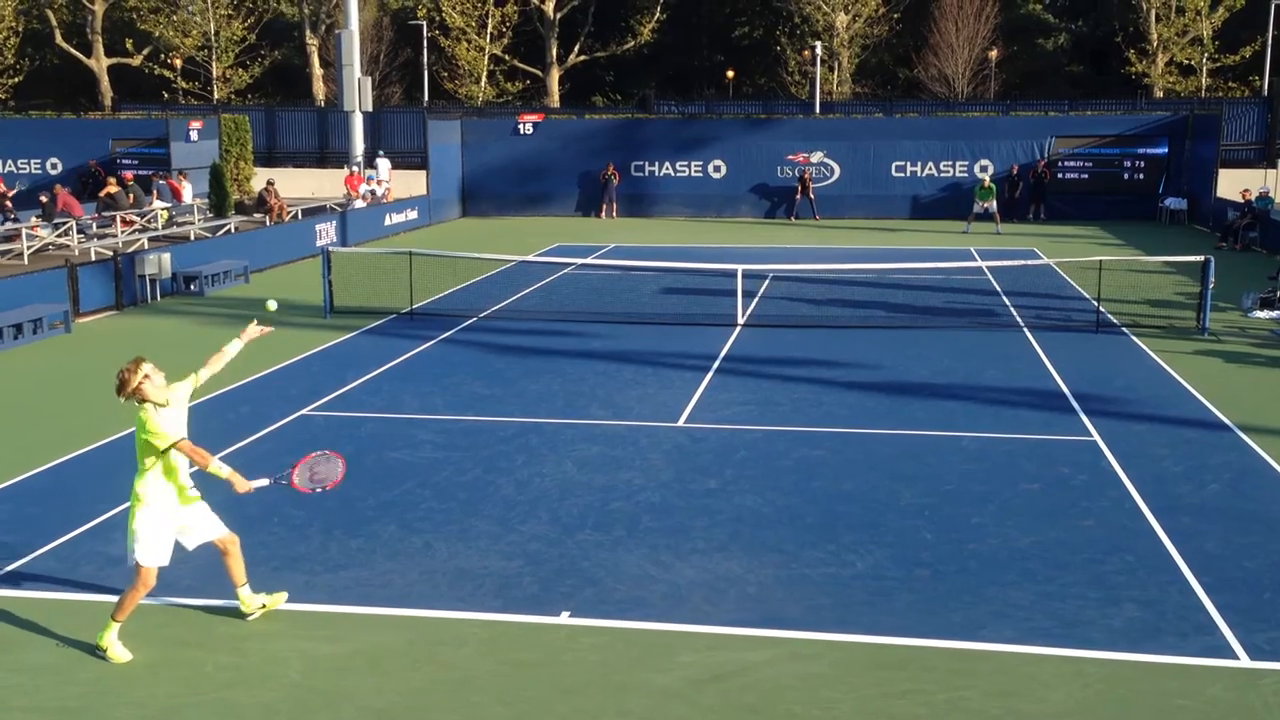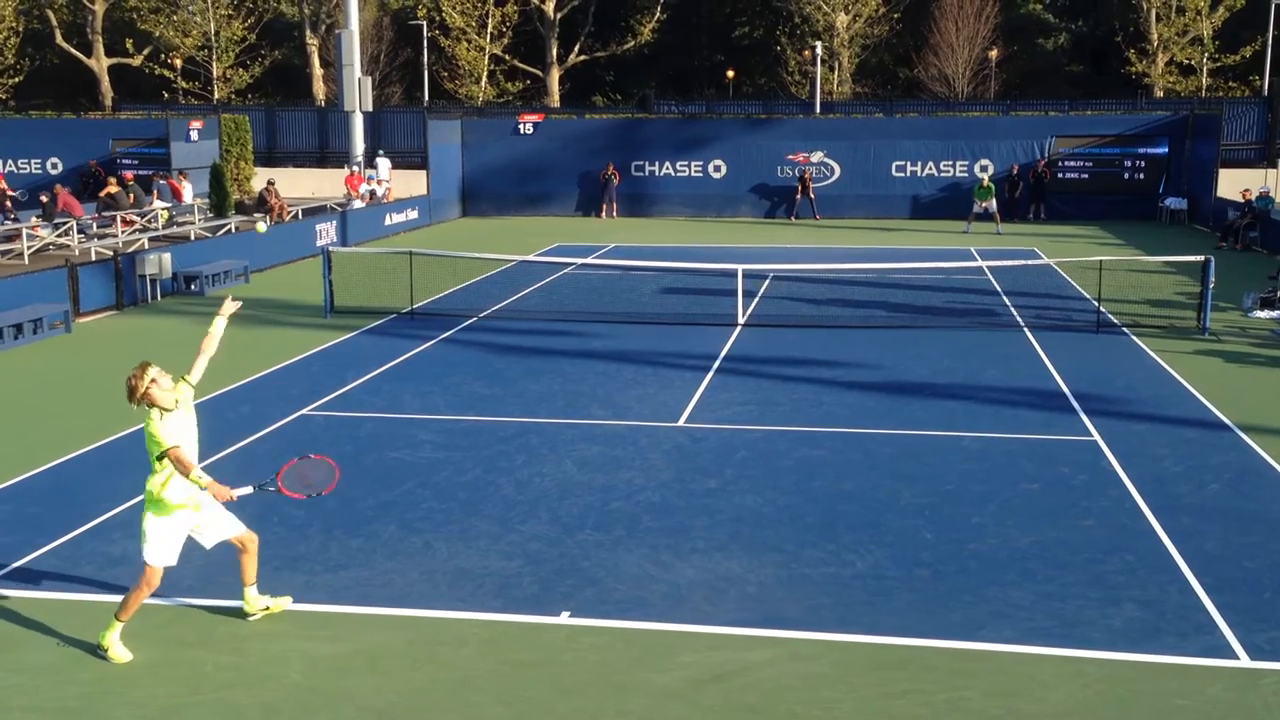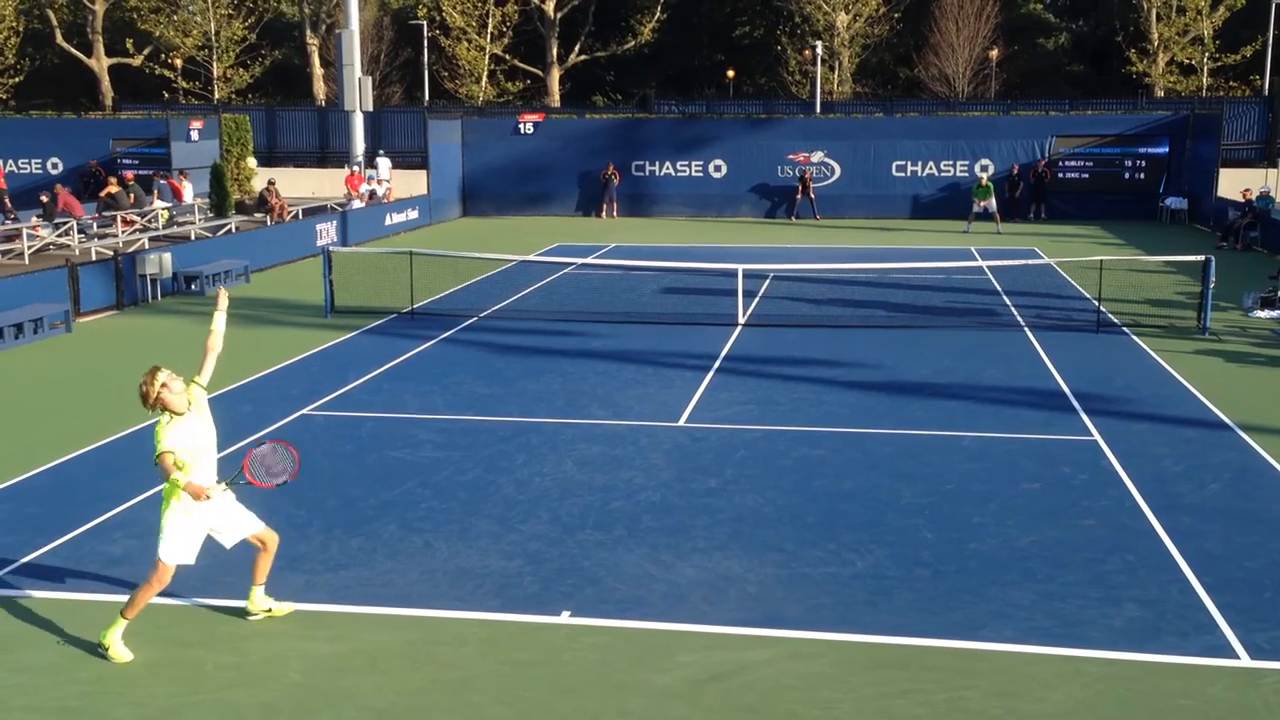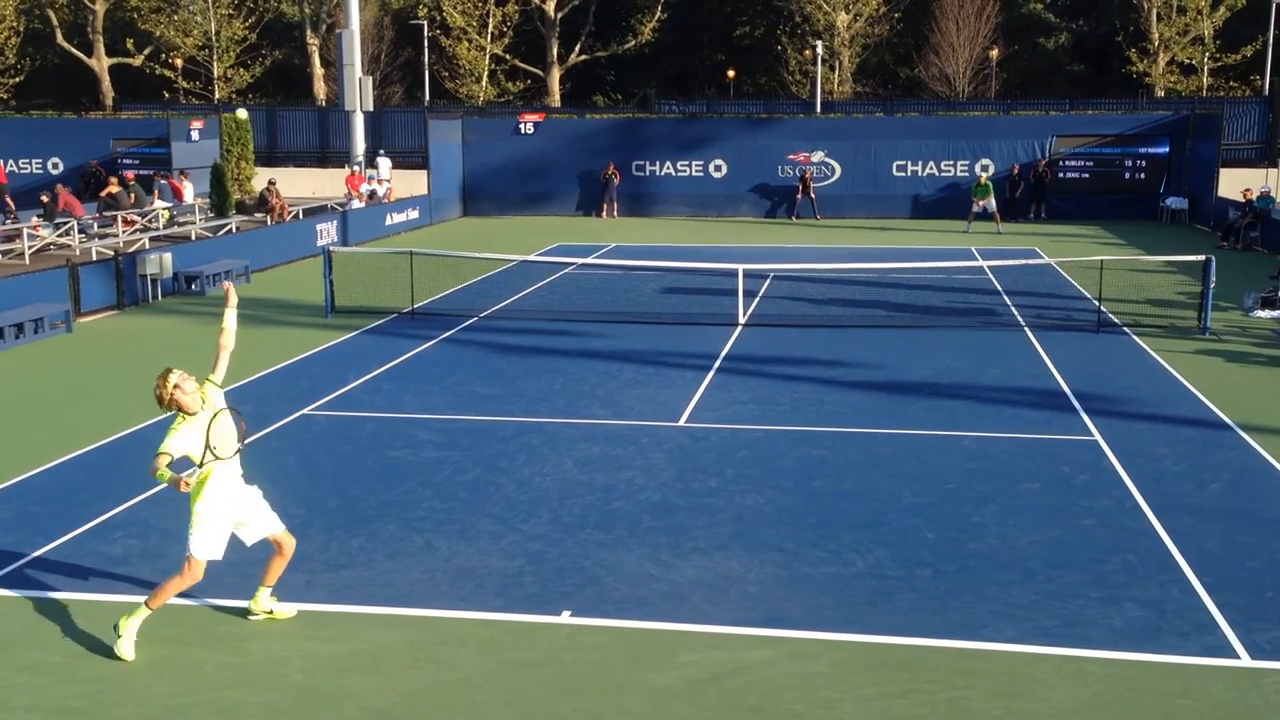
dt=0.1s
person 1, frame 1
left shoulder: (174, 394)
right shoulder: (151, 420)
left elbow: (210, 368)
right elbow: (193, 453)
left wrist: (242, 338)
right wrist: (230, 475)
left hip: (183, 497)
right hip: (154, 507)
left knee: (230, 543)
right knee: (145, 580)
left ankle: (249, 601)
right ankle: (108, 637)
person 1, frame 2
left shoulder: (182, 394)
right shoulder: (158, 427)
left elbow: (206, 353)
right elbow: (181, 462)
left wrist: (222, 317)
right wrist: (212, 487)
left hip: (198, 500)
right hip: (166, 507)
left knee: (247, 540)
right knee: (151, 580)
left ankle: (254, 602)
right ankle: (110, 637)
person 1, frame 3
left shoulder: (195, 396)
right shoulder: (166, 430)
left elbow: (212, 351)
right elbow: (167, 466)
left wrist: (220, 311)
right wrist: (186, 485)
left hip: (215, 497)
right hip: (184, 506)
left knee: (269, 539)
right knee: (160, 577)
left ankle: (258, 602)
right ankle: (112, 636)
person 1, frame 4
left shoulder: (209, 393)
right shoulder: (176, 432)
left elbow: (225, 348)
right elbow: (159, 465)
left wrist: (231, 306)
right wrist: (174, 478)
left hip: (240, 494)
right hip: (209, 504)
left knee: (285, 544)
right knee: (191, 574)
left ankle: (261, 601)
right ankle: (129, 624)
